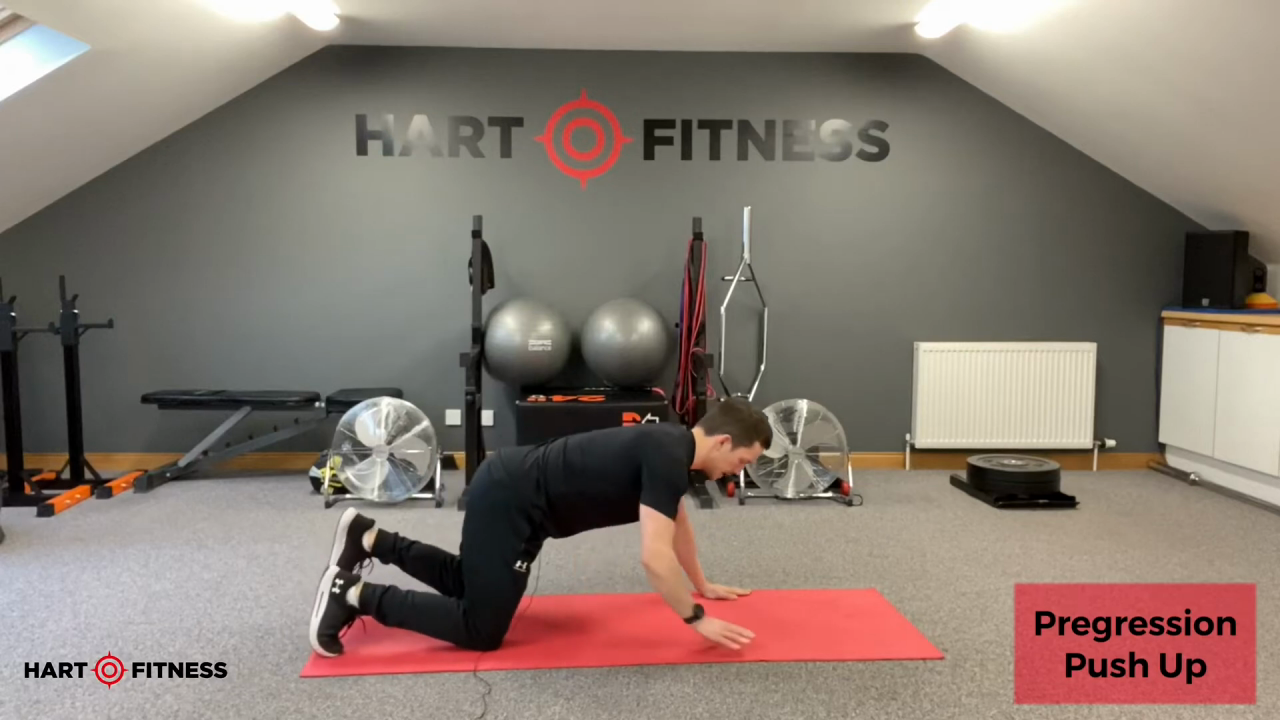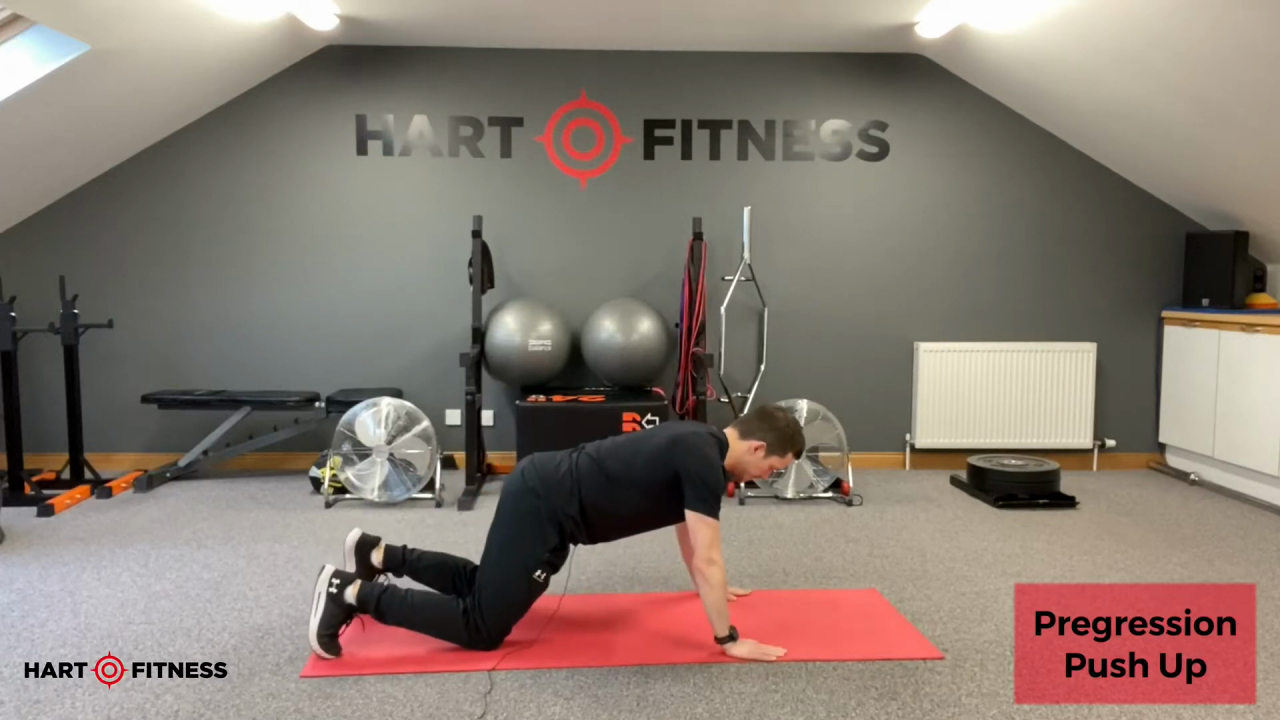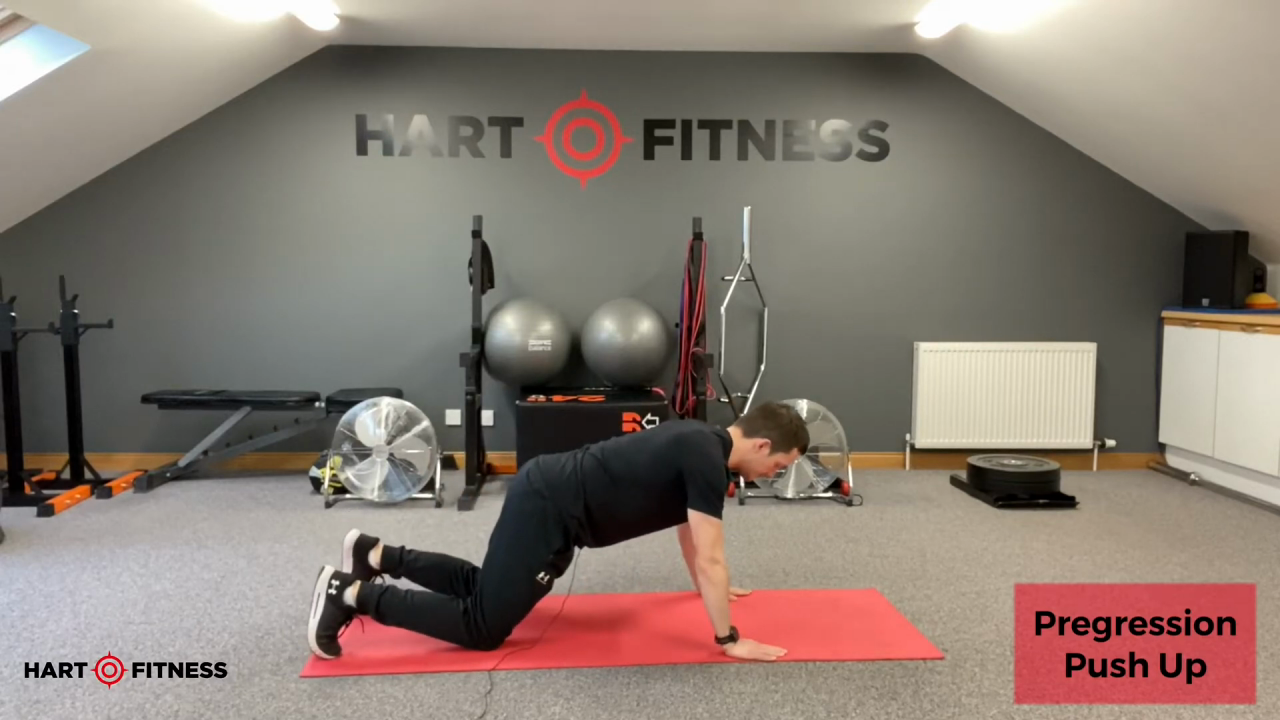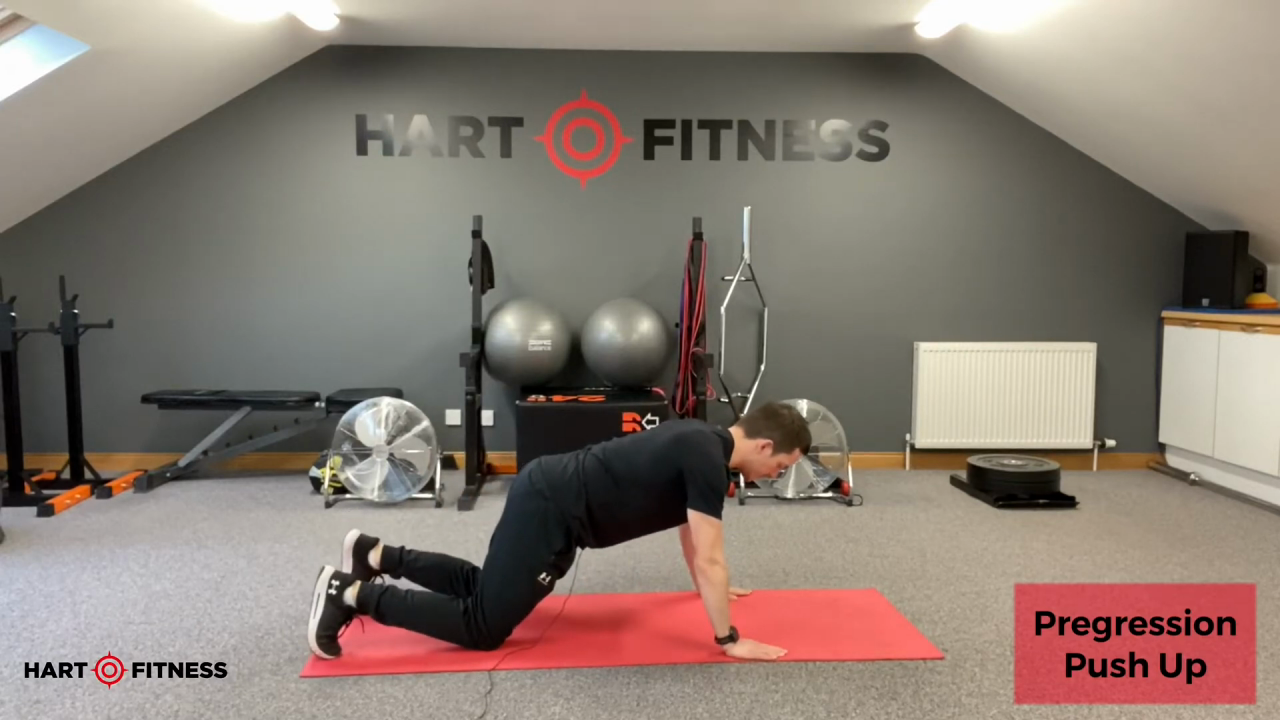
dt=1s
person 1, frame 1
left shoulder: (673, 446)
right shoulder: (670, 458)
left elbow: (678, 526)
right elbow: (655, 556)
left wrist: (703, 585)
right wrist: (697, 618)
left hip: (509, 486)
right hip: (509, 500)
left knee: (469, 586)
right knee: (481, 629)
left ankle: (369, 538)
right ankle: (352, 594)
person 1, frame 2
left shoulder: (698, 443)
right shoulder: (704, 461)
left elbow: (686, 531)
right elbow: (707, 558)
left wrist: (710, 588)
right wrist: (728, 639)
left hip: (541, 491)
right hip: (542, 507)
left knee: (488, 588)
right knee: (481, 627)
left ankle: (377, 555)
right ankle: (350, 592)
person 1, frame 3
left shoulder: (701, 442)
right shoulder: (707, 461)
left elbow: (688, 530)
right elbow: (710, 558)
left wrist: (709, 587)
right wrist: (729, 639)
left hip: (546, 494)
right hip: (547, 510)
left knee: (486, 589)
right knee: (483, 626)
left ankle: (376, 556)
right ankle: (350, 594)
person 1, frame 4
left shoulder: (702, 441)
right shoulder: (708, 460)
left elbow: (688, 528)
right elbow: (710, 559)
left wrist: (708, 587)
right wrist: (729, 639)
left hip: (547, 494)
right hip: (549, 511)
left knee: (487, 588)
right knee: (483, 626)
left ankle: (375, 556)
right ankle: (350, 594)
